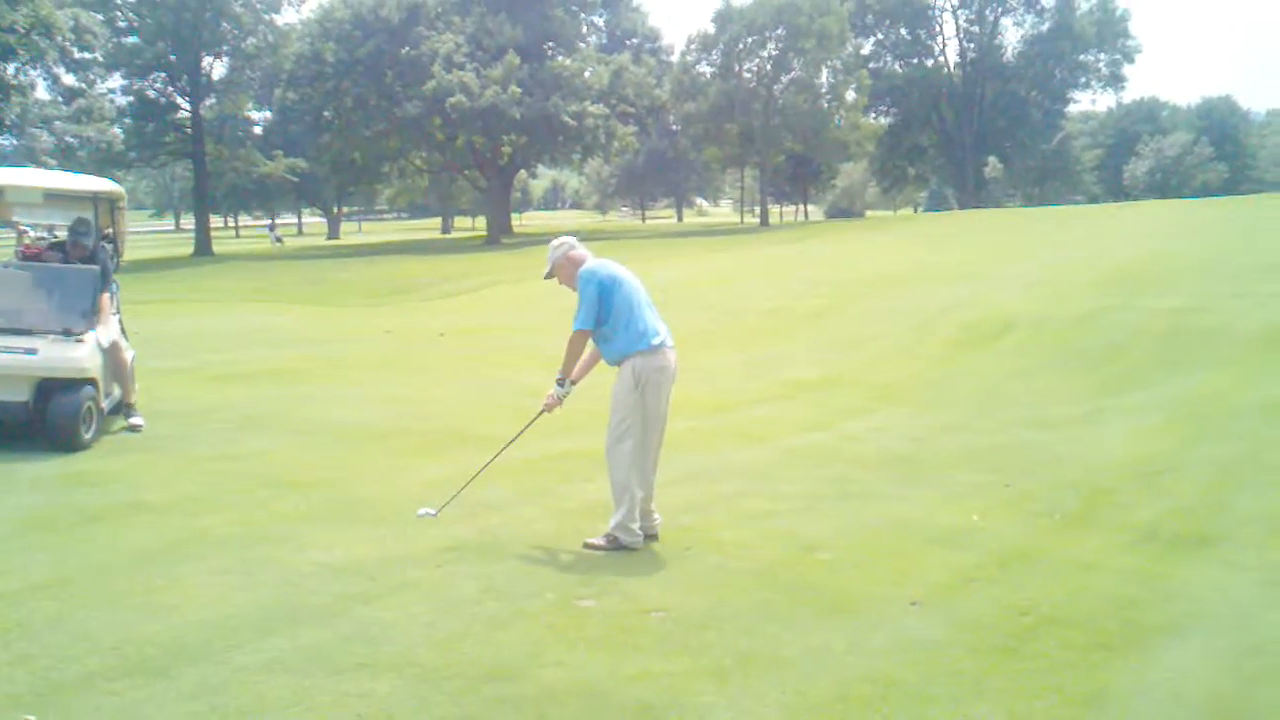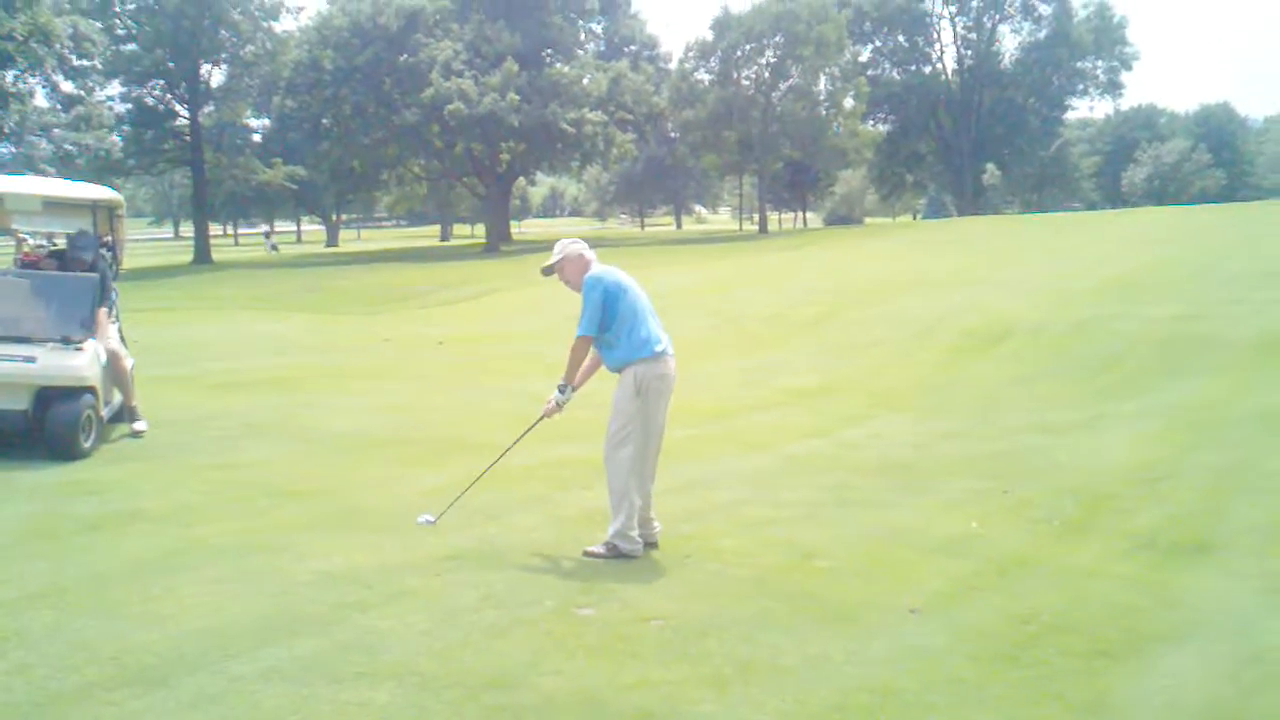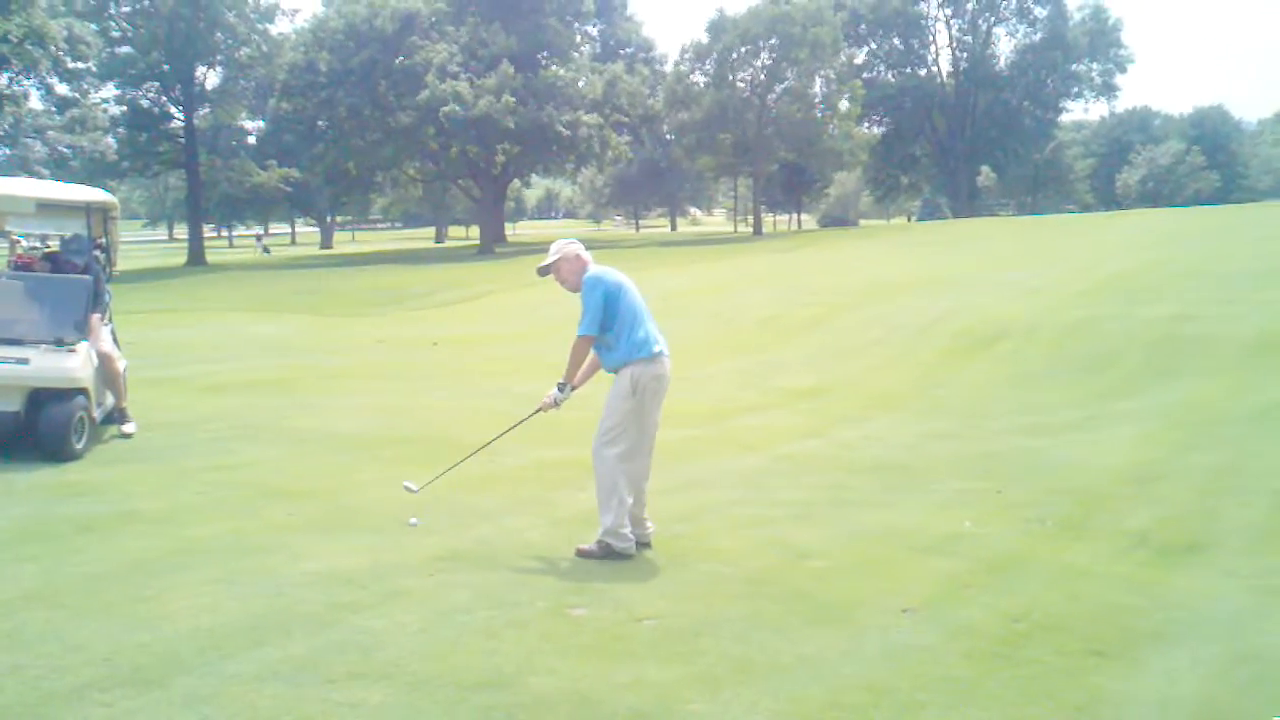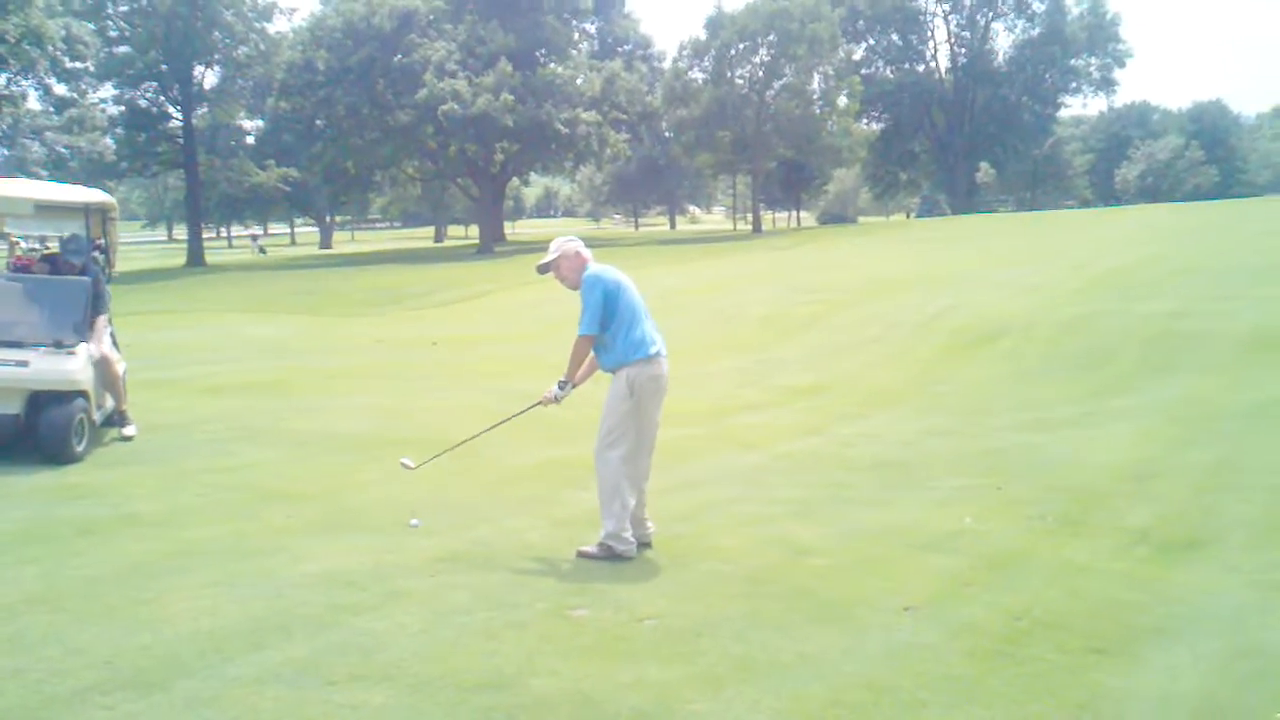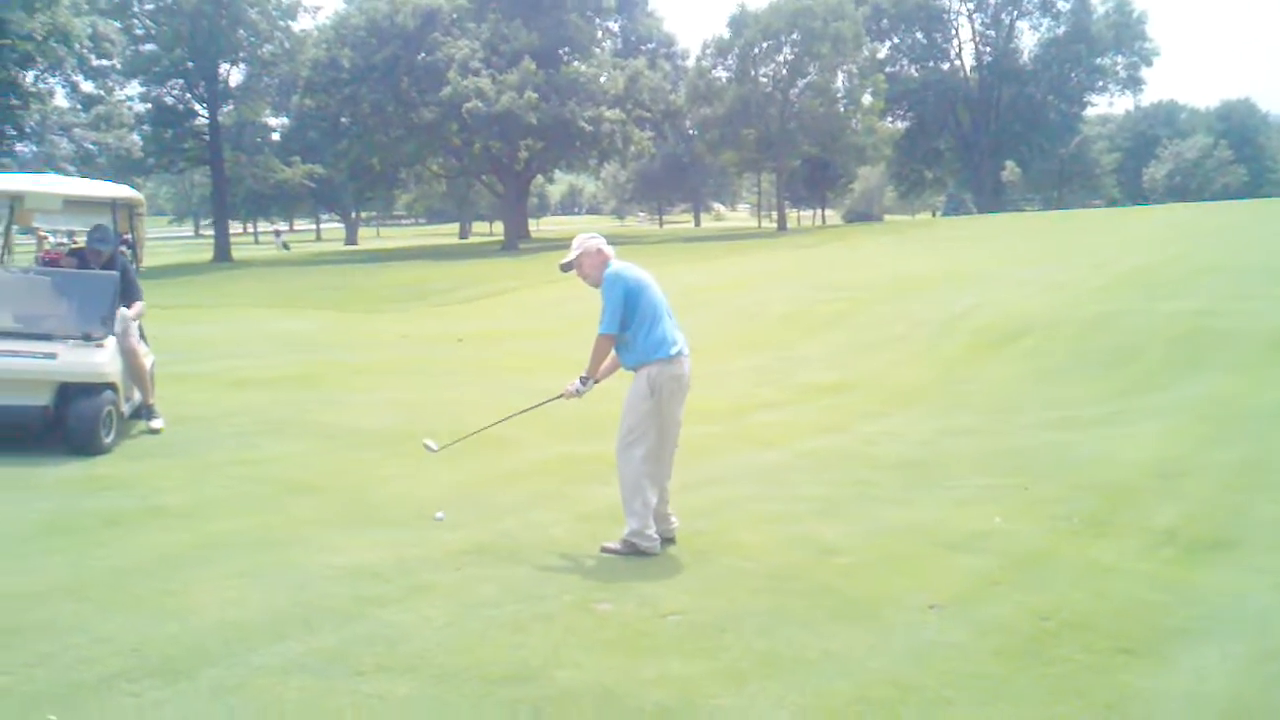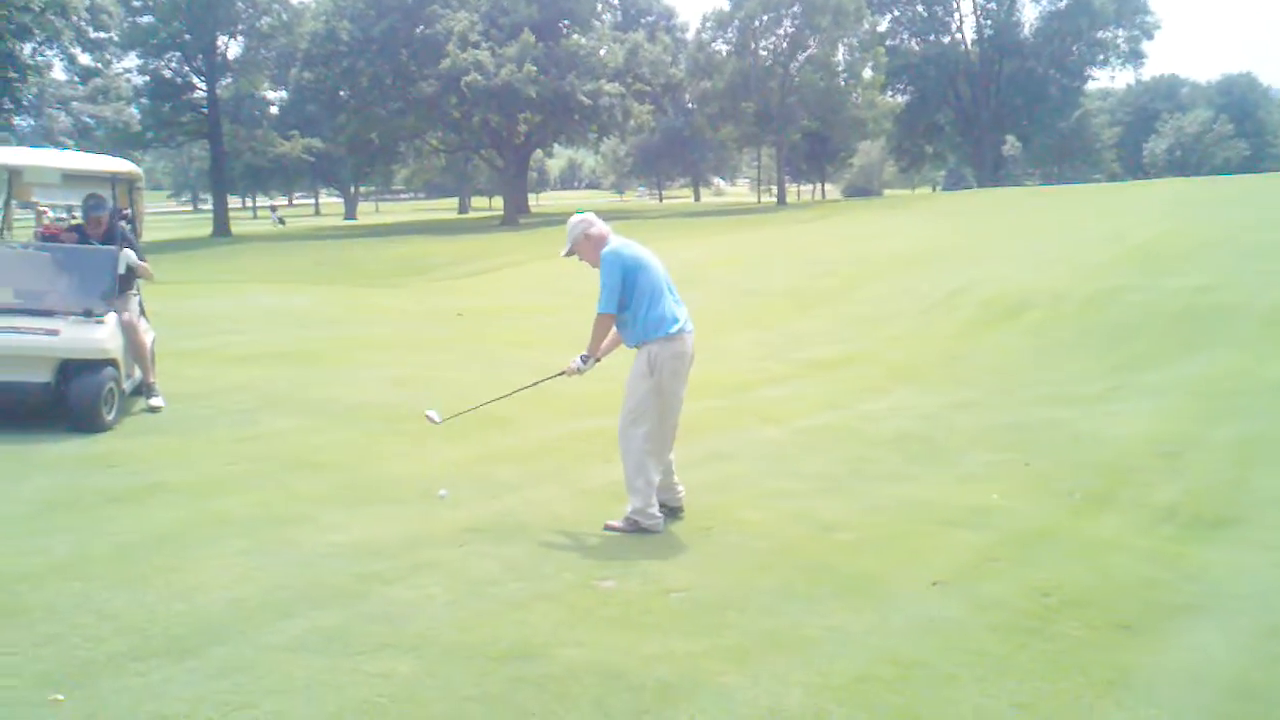
dt=0.2s
person 1, frame 1
left shoulder: (589, 273)
right shoulder: (608, 272)
left elbow: (580, 335)
right elbow: (601, 341)
left wrist: (561, 383)
right wrist: (571, 382)
left hip: (641, 364)
right hip: (659, 358)
left knee: (623, 447)
right knee: (642, 446)
left ankle: (626, 532)
right ankle: (645, 522)
person 1, frame 2
left shoulder: (595, 279)
right shoulder: (609, 279)
left elbow: (584, 342)
right elbow: (601, 349)
left wrist: (563, 389)
right wrist: (571, 389)
left hip: (642, 371)
right hip: (657, 367)
left knee: (621, 455)
right knee: (639, 454)
left ankle: (625, 540)
right ankle: (644, 530)
person 1, frame 3
left shoulder: (594, 279)
right shoulder: (605, 280)
left elbow: (584, 341)
right elbow: (601, 349)
left wrist: (563, 387)
right wrist: (571, 387)
left hip: (638, 370)
right hip: (650, 367)
left knee: (609, 452)
right knee: (631, 454)
left ankle: (616, 537)
right ankle: (637, 530)
person 1, frame 4
left shoulder: (594, 277)
right shoulder: (605, 279)
left elbow: (586, 340)
right elbow: (603, 348)
left wrist: (564, 384)
right wrist: (572, 385)
left hip: (635, 371)
right hip: (649, 367)
left knee: (612, 454)
right knee: (632, 454)
left ankle: (618, 541)
right ankle: (638, 530)
person 1, frame 5
left shoulder: (615, 276)
right shoulder: (628, 276)
left elbow: (607, 338)
left wrist: (585, 380)
right wrist: (593, 380)
left hip: (657, 371)
right hip: (672, 366)
left knee: (633, 452)
right knee: (655, 452)
left ankle: (642, 537)
right ankle: (662, 526)
person 1, frame 6
left shoulder: (612, 254)
right shoulder: (630, 251)
left elbow: (606, 316)
left wrist: (587, 358)
right wrist: (597, 355)
left hip: (659, 348)
right hip: (677, 342)
left knee: (636, 431)
right knee: (656, 428)
left ankle: (645, 515)
right ankle: (669, 498)
person 2, frame 1
left shoulder: (99, 257)
right shoulder: (54, 250)
left elbow: (104, 294)
left wrist: (102, 326)
right wrist: (47, 262)
left hip: (94, 313)
left knee: (113, 343)
left ankle: (129, 405)
person 2, frame 2
left shoulder: (100, 269)
right shoulder: (55, 258)
left elbow: (102, 309)
left wrist: (99, 342)
left hip: (94, 322)
left knee: (112, 351)
left ankle: (132, 409)
person 2, frame 3
left shoulder: (94, 273)
right shoulder: (49, 261)
left elbow: (95, 315)
left wrist: (91, 346)
left hip: (87, 325)
left knee: (106, 353)
left ankle: (122, 411)
person 2, frame 4
left shoulder: (93, 274)
right shoulder: (47, 262)
left elbow: (101, 315)
left wrist: (94, 343)
right wrist: (36, 272)
left knee: (104, 356)
left ankle: (122, 413)
person 2, frame 5
left shoulder: (121, 265)
right shoulder: (75, 257)
left elbow: (140, 303)
left wrist: (129, 314)
right wrist: (63, 268)
left hip: (116, 319)
left knee: (130, 347)
left ankle: (149, 407)
person 2, frame 6
left shoulder: (121, 235)
right shoulder: (74, 233)
left elbow: (149, 274)
left wrist: (134, 262)
right wrist: (62, 243)
left hip: (119, 294)
left knee: (130, 323)
left ankle: (150, 385)
